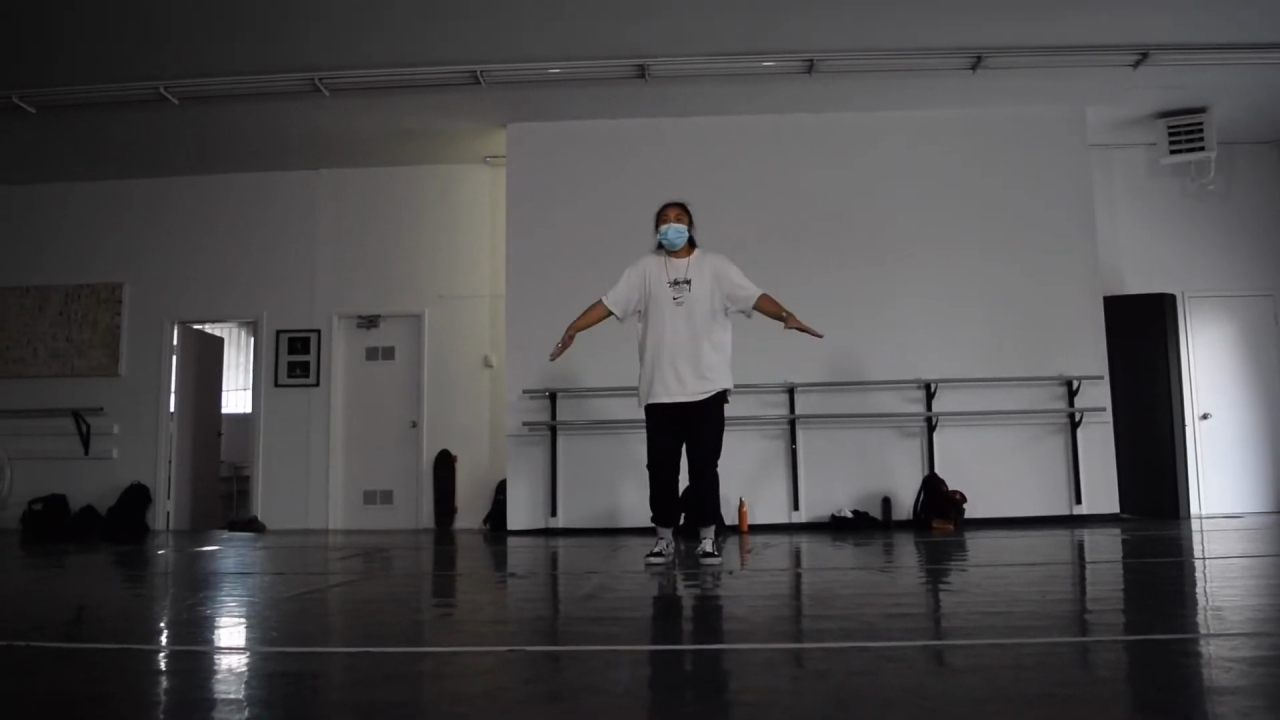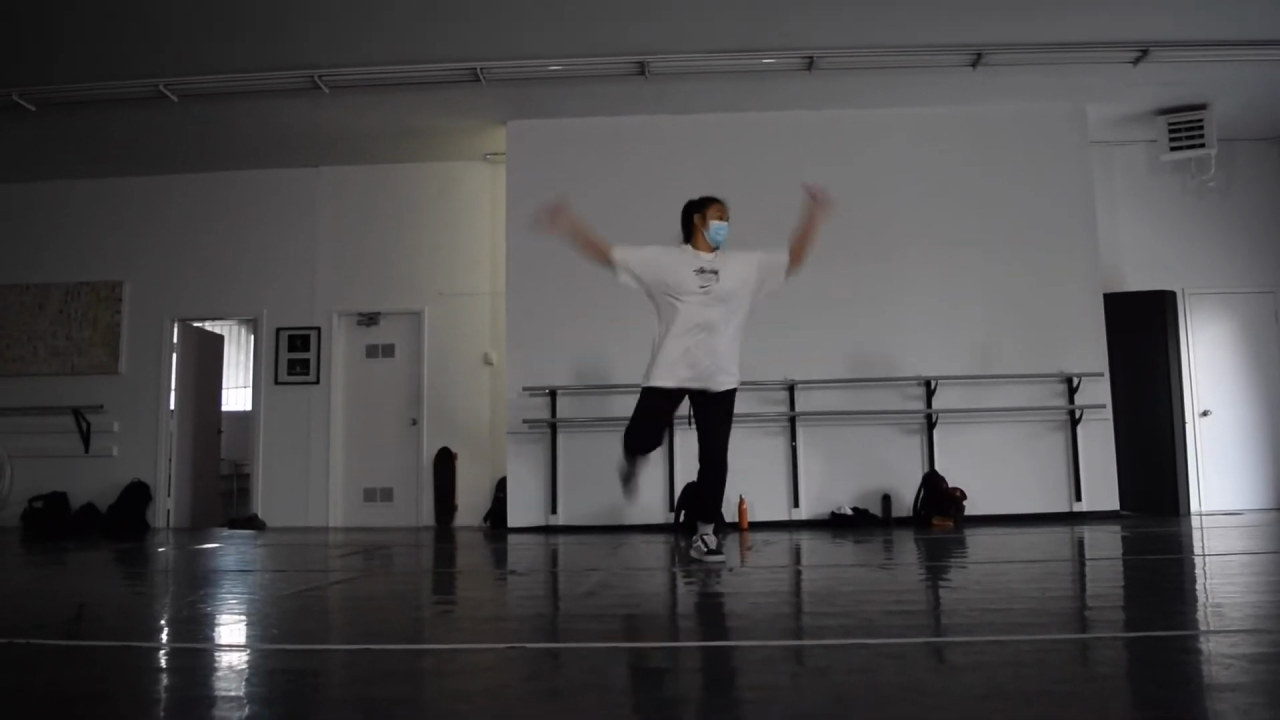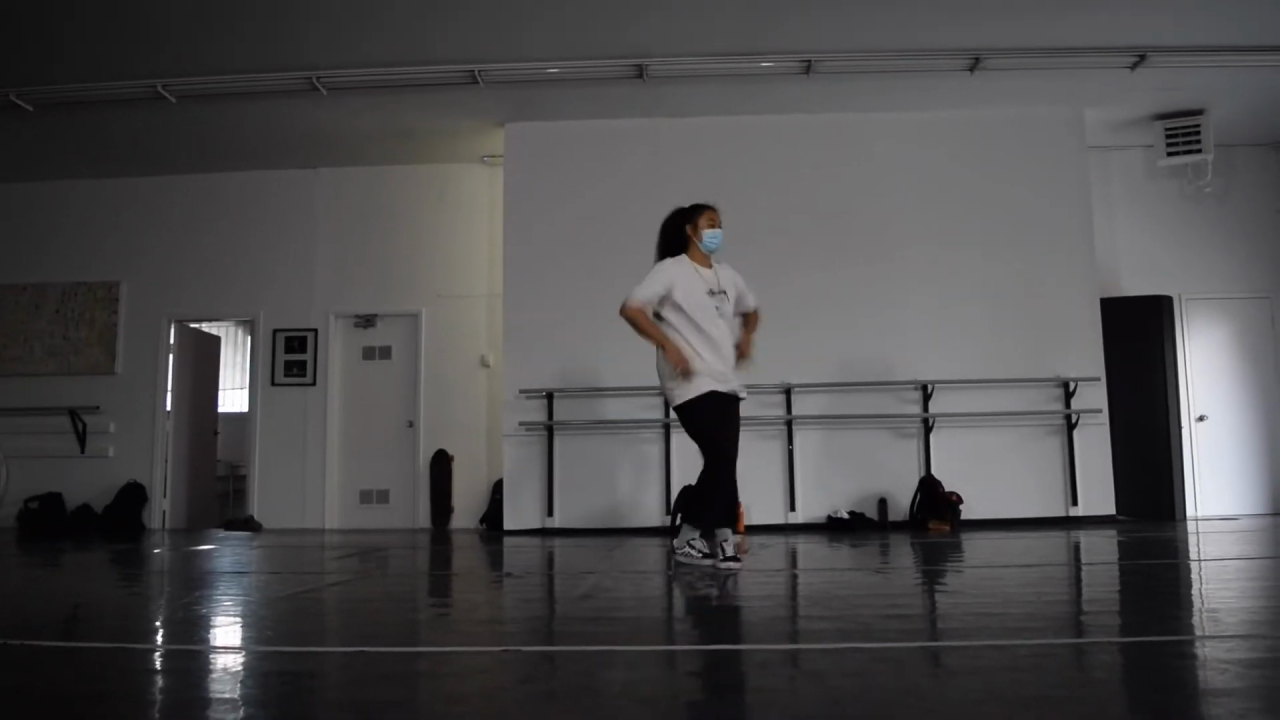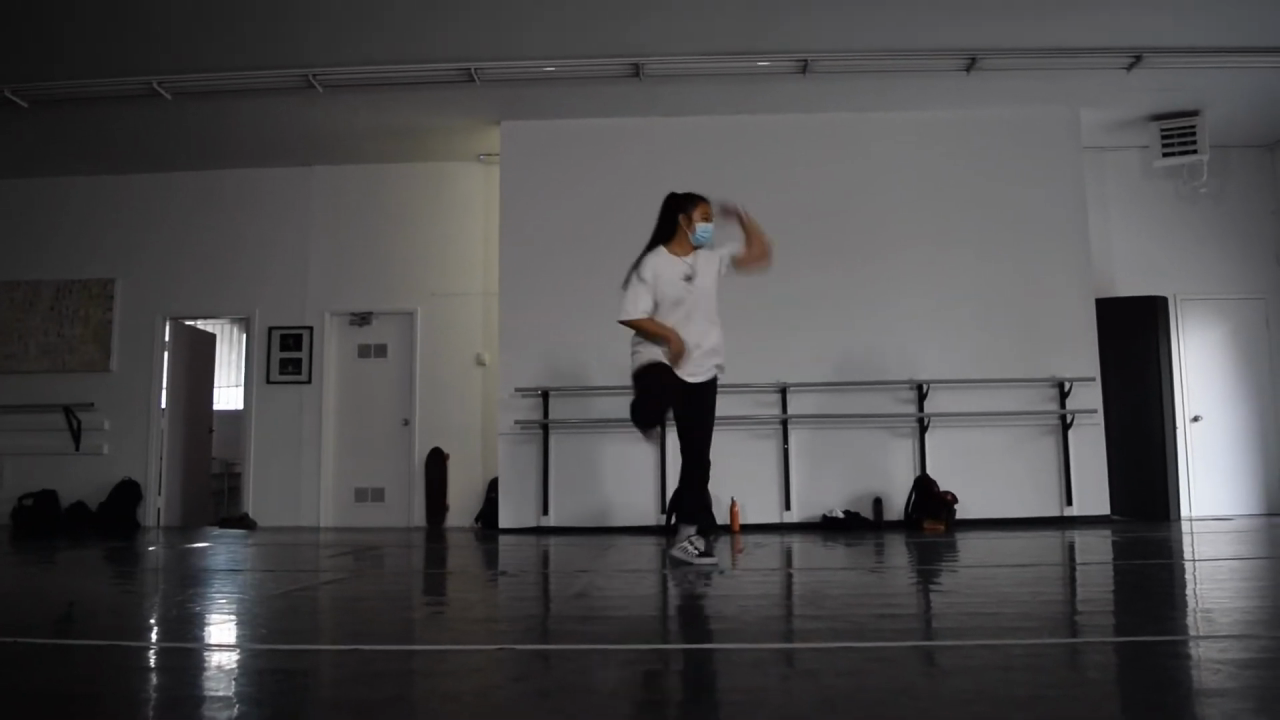
dt=0.4s
person 1, frame 1
left shoulder: (715, 266)
right shoulder: (645, 269)
left elbow: (755, 297)
right elbow: (609, 304)
left wrist: (786, 315)
right wrist: (573, 329)
left hip: (707, 385)
right hip: (660, 387)
left knee: (704, 462)
right knee: (661, 463)
left ankle: (707, 538)
right ankle: (665, 537)
person 1, frame 2
left shoulder: (743, 265)
right shoulder: (663, 260)
left elbow: (791, 261)
right elbow: (608, 256)
left wrist: (812, 215)
right wrist: (568, 224)
left hip: (718, 377)
right hip: (669, 372)
left knee: (715, 458)
right knee: (642, 439)
left ankle: (706, 533)
right ankle: (631, 461)
person 1, frame 3
left shoulder: (727, 275)
right shoulder: (669, 270)
left elbow: (750, 310)
right elbow: (630, 308)
left wrist: (746, 336)
right wrist: (668, 344)
left hip: (724, 383)
right hip: (689, 382)
left knee: (722, 462)
right knee: (722, 458)
left ankle: (688, 537)
right ankle: (724, 538)
person 1, frame 4
left shoulder: (714, 258)
right shoulder: (652, 264)
left elbow: (763, 254)
right elbow: (630, 316)
left wrist: (741, 216)
right wrist: (665, 334)
left hip: (702, 368)
right hip: (659, 361)
left knee: (697, 454)
right knee: (649, 408)
left ankle: (688, 535)
